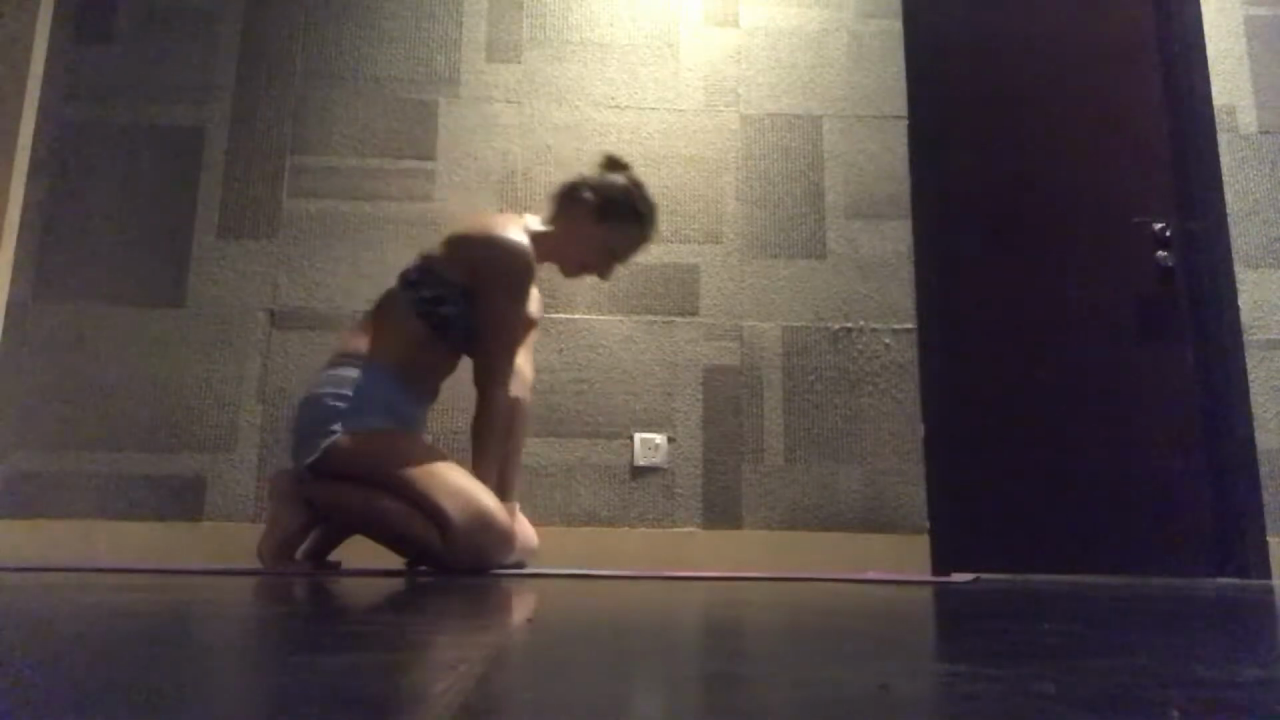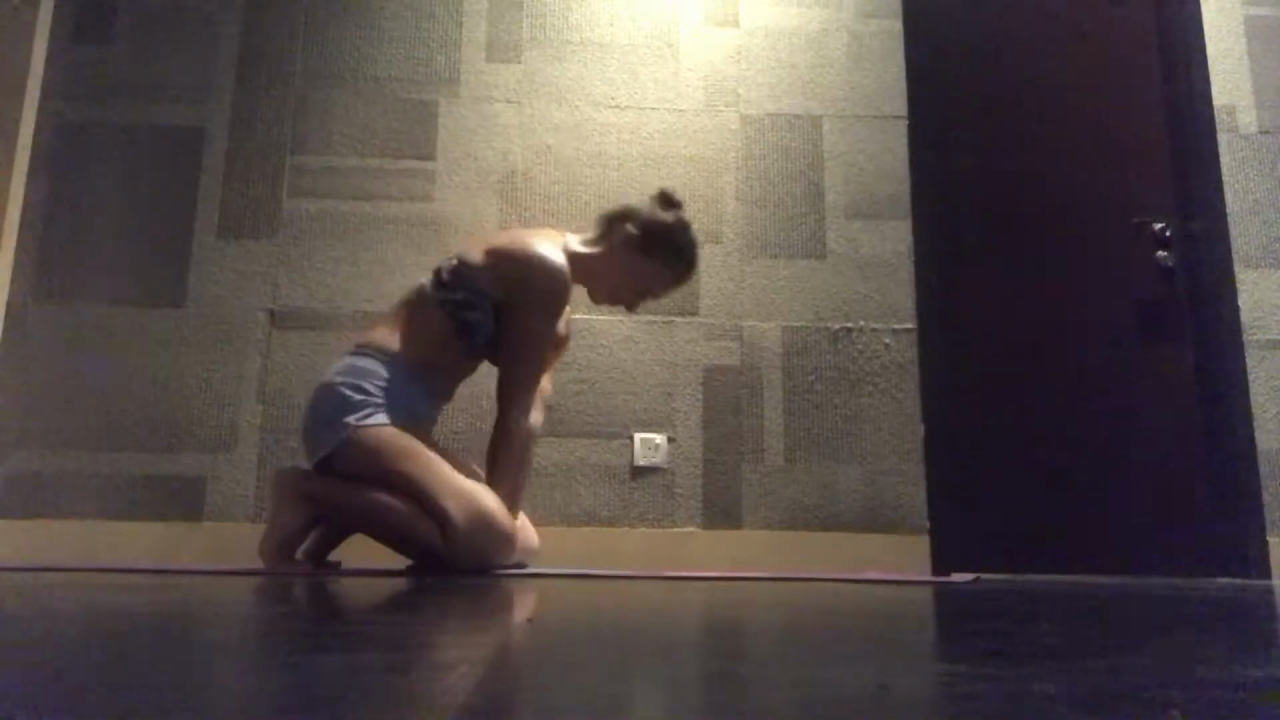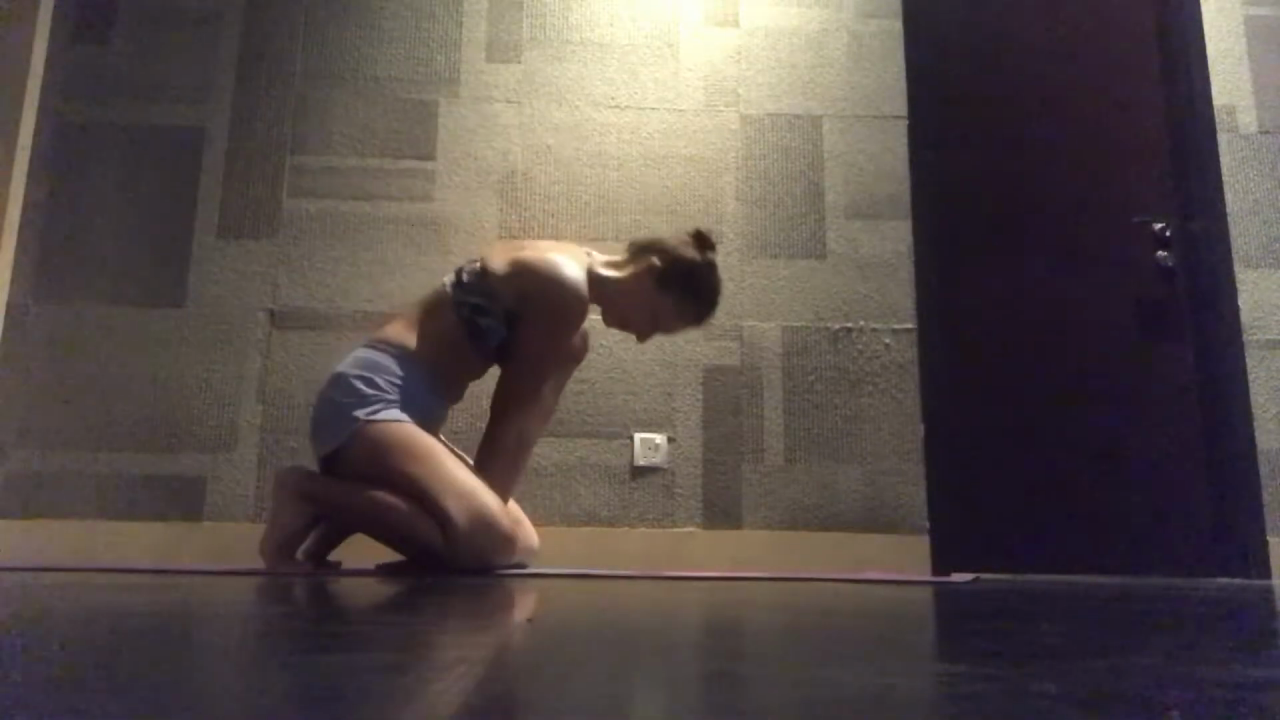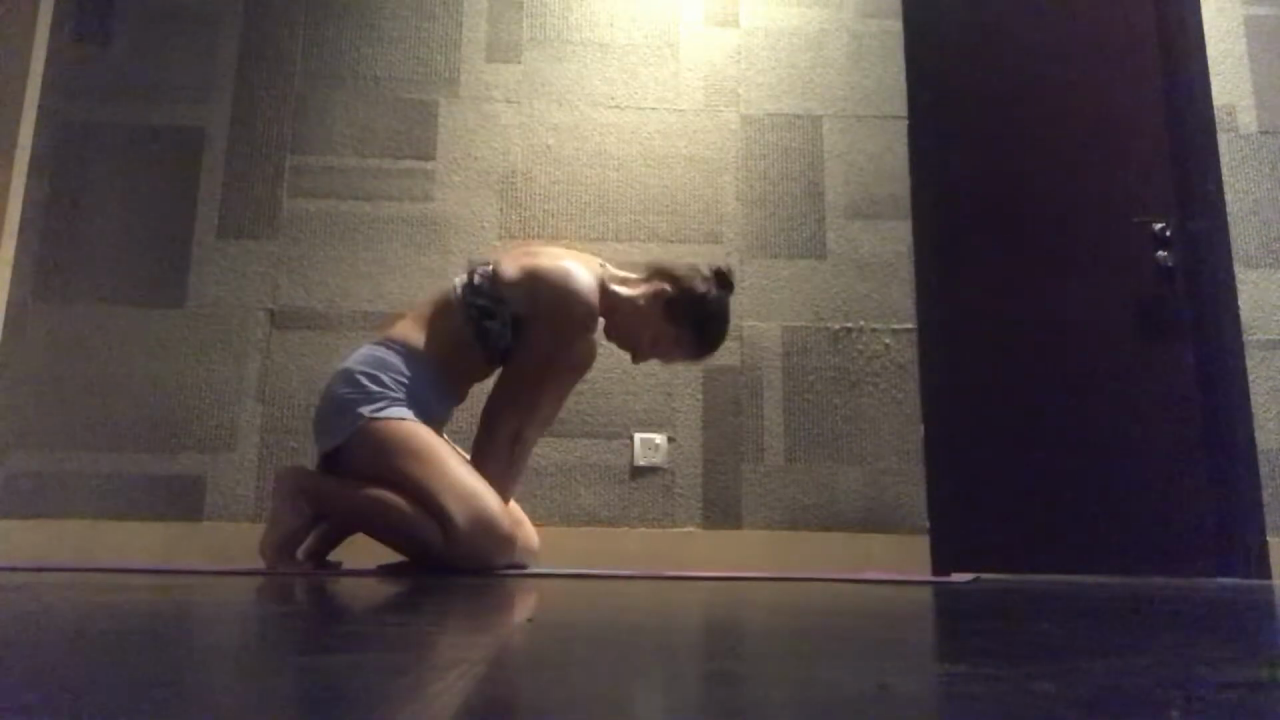
dt=0.2s
person 1, frame 1
left shoulder: (528, 305)
right shoulder: (509, 249)
left elbow: (513, 400)
right elbow: (494, 393)
left wrist: (499, 502)
right wrist: (490, 504)
left hip: (384, 417)
right hip: (347, 412)
left knee: (518, 541)
right knee: (487, 537)
left ankle: (328, 505)
right ankle: (306, 493)
person 1, frame 2
left shoulder: (557, 328)
right shoulder: (545, 268)
left elbow: (527, 416)
right elbow: (515, 413)
left wrist: (501, 509)
right wrist: (496, 511)
left hip: (400, 412)
right hip: (360, 402)
left knee: (519, 542)
right knee: (489, 539)
left ankle: (332, 509)
right ankle: (309, 492)
person 1, frame 3
left shoulder: (574, 340)
right shoulder: (564, 284)
left elbow: (525, 426)
right elbow: (511, 419)
left wrist: (484, 504)
right wrist: (482, 506)
left hip: (407, 409)
right hip: (370, 395)
left knee: (519, 543)
right knee: (490, 541)
left ankle: (336, 516)
right ankle: (310, 493)
person 1, frame 4
left shoulder: (583, 347)
right shoulder: (574, 294)
left elbow: (524, 430)
right elbow: (502, 417)
left wrist: (487, 507)
right wrist: (484, 511)
left hip: (410, 407)
right hip: (375, 393)
left knee: (520, 544)
right knee: (490, 542)
left ankle: (338, 514)
right ankle: (311, 493)
